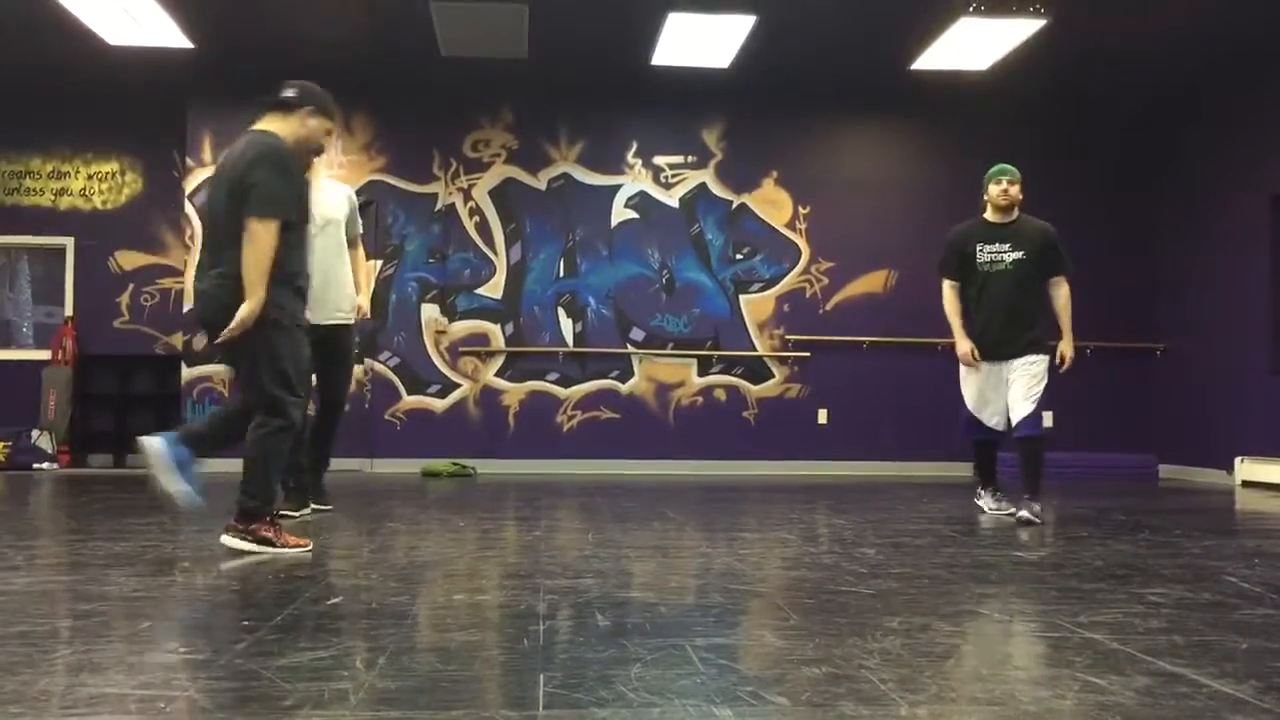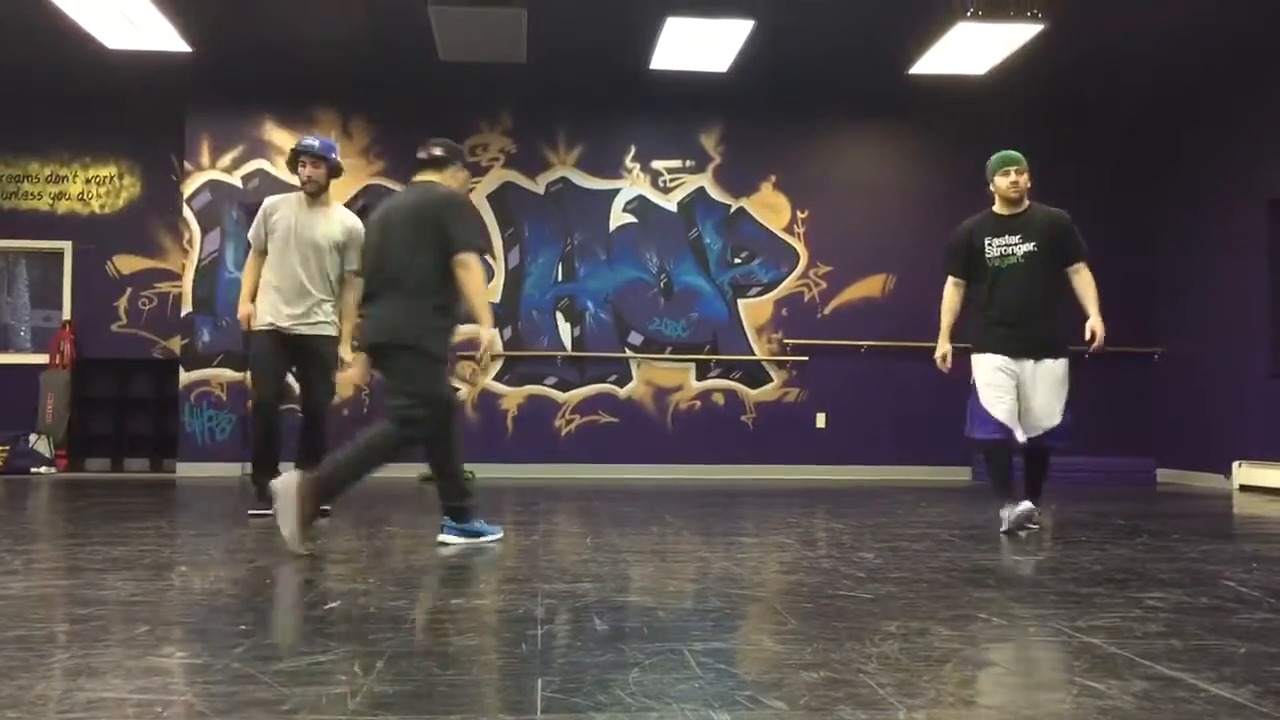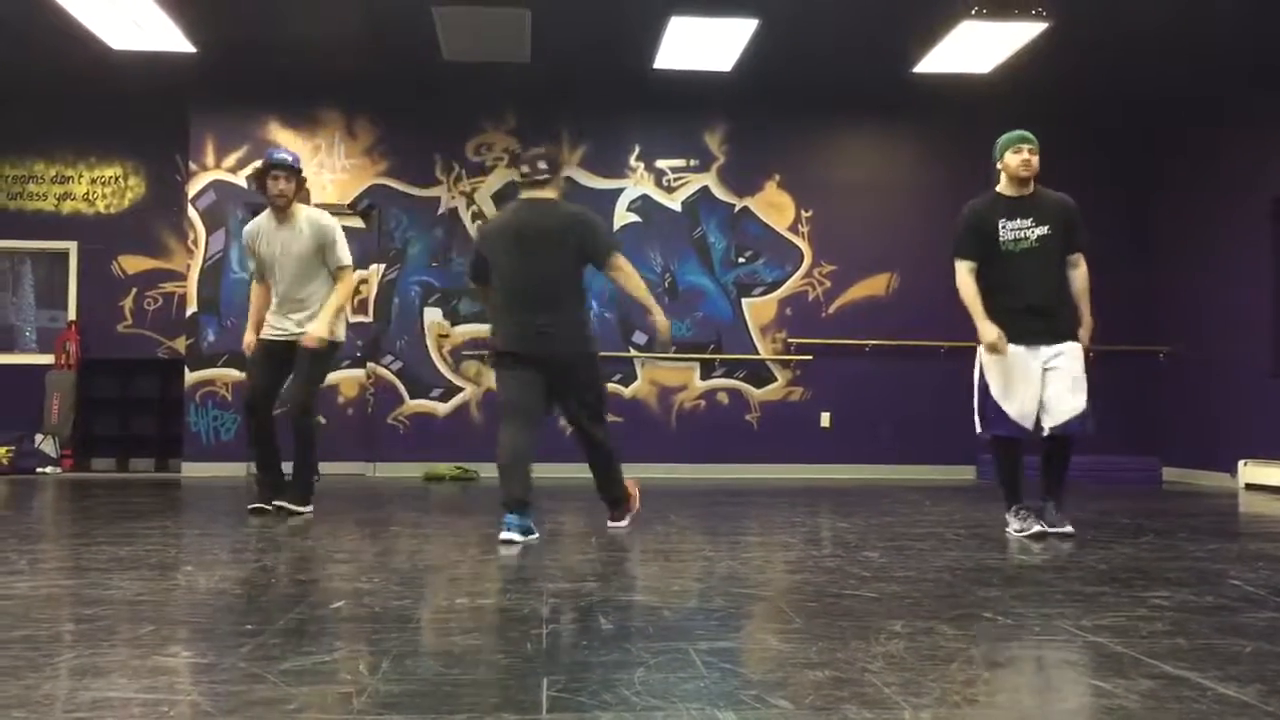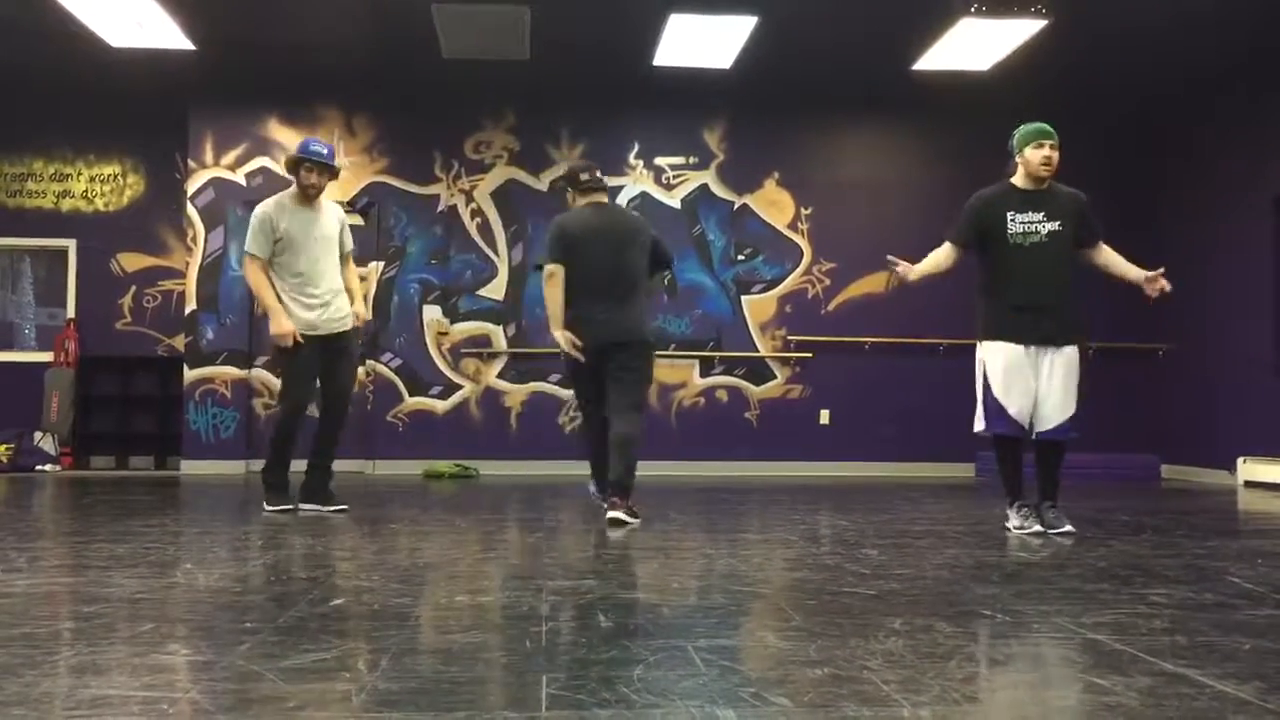
dt=0.5s
person 1, frame 1
left shoulder: (240, 151)
right shoulder: (278, 153)
right elbow: (262, 226)
right wrist: (254, 298)
left hip: (222, 296)
right hip: (262, 304)
left knee: (259, 403)
right knee: (279, 409)
left ankle: (179, 447)
right ankle: (252, 521)
person 1, frame 2
left shoulder: (384, 211)
right shoulder: (452, 202)
left elbow: (367, 280)
right elbow: (466, 262)
left wrist: (360, 350)
right wrist: (486, 324)
left hip: (381, 330)
right hip: (419, 332)
left knee: (440, 421)
right knee: (401, 427)
left ankle: (460, 519)
right ankle: (307, 489)
person 1, frame 3
left shoulder: (492, 227)
right shoulder: (577, 220)
left elbow: (480, 286)
right elbow: (616, 264)
right wrist: (654, 309)
left hip: (513, 345)
right hip: (568, 342)
left knee: (516, 427)
right knee: (590, 424)
left ankle: (514, 516)
right ankle: (617, 504)
person 1, frame 4
left shoulder: (564, 225)
right shoulder: (638, 226)
left elbow: (553, 275)
right elbow: (660, 270)
left wrist: (557, 327)
left hip: (585, 334)
right hip: (631, 332)
left knee: (593, 410)
right knee: (626, 413)
left ankle: (603, 486)
right ankle: (619, 497)
person 2, frame 1
left shoulder: (1042, 234)
right shoulder: (963, 236)
left elbow: (1058, 286)
right elbow: (950, 289)
left wrist: (1066, 336)
right wrist: (960, 336)
left hip: (1029, 347)
right hip: (981, 348)
left knee: (1028, 422)
right knee: (984, 424)
left ankle: (1031, 500)
right ankle: (987, 489)
person 2, frame 2
left shoulder: (1055, 222)
right shoulder: (972, 230)
left elbow: (1079, 271)
right elbow: (956, 284)
left wrist: (1094, 314)
right wrist: (944, 337)
left hip: (1046, 346)
right hip: (993, 347)
left knee: (1042, 431)
right knee: (994, 427)
left ankle: (1032, 502)
right ankle: (1009, 505)
person 2, frame 3
left shoulder: (1061, 207)
right shoulder: (978, 212)
left elbow: (1076, 265)
right elbow: (965, 271)
left wrist: (1085, 320)
right wrist: (982, 322)
left hip: (1060, 334)
right hip: (1006, 337)
left knee: (1066, 420)
right knee: (1007, 424)
left ankle: (1052, 503)
right ankle: (1015, 509)
person 2, frame 4
left shoulder: (1073, 203)
right shoulder: (988, 203)
left elbow: (1095, 250)
right elbow: (953, 248)
left wrist: (1138, 277)
right wrist: (917, 271)
left hip: (1059, 335)
right hip: (1004, 334)
left knee: (1055, 423)
right knee: (1007, 421)
left ankle: (1049, 505)
right ankle: (1016, 506)
person 3, frame 1
left shoulder: (342, 195)
left elbow: (355, 246)
left wrist: (362, 293)
left hip: (340, 317)
left knee: (334, 403)
left ankle: (313, 483)
right ankle: (295, 490)
person 3, frame 2
left shoulder: (349, 225)
right shoulder: (274, 207)
left elbow: (351, 286)
right elbow: (256, 255)
left wrist: (346, 342)
right wrist: (246, 300)
left hip: (319, 329)
right hip: (270, 325)
left knee: (317, 410)
right knee: (265, 403)
right ankle: (266, 489)
person 3, frame 3
left shoulder: (322, 225)
right shoulder: (253, 231)
left elbow: (345, 278)
left wrist: (324, 322)
right wrist: (252, 328)
left hip: (318, 335)
right hip: (274, 334)
left knee: (299, 406)
right knee: (255, 404)
left ankle: (300, 491)
right ankle: (270, 486)
person 3, frame 4
left shoulder: (336, 213)
right shoulder: (269, 212)
right elbow: (254, 268)
left wrist: (358, 300)
right wrist: (276, 315)
left hip: (341, 327)
right hip: (298, 329)
left knee: (337, 408)
right knee: (294, 407)
left ankle: (316, 488)
right ankle: (275, 486)
